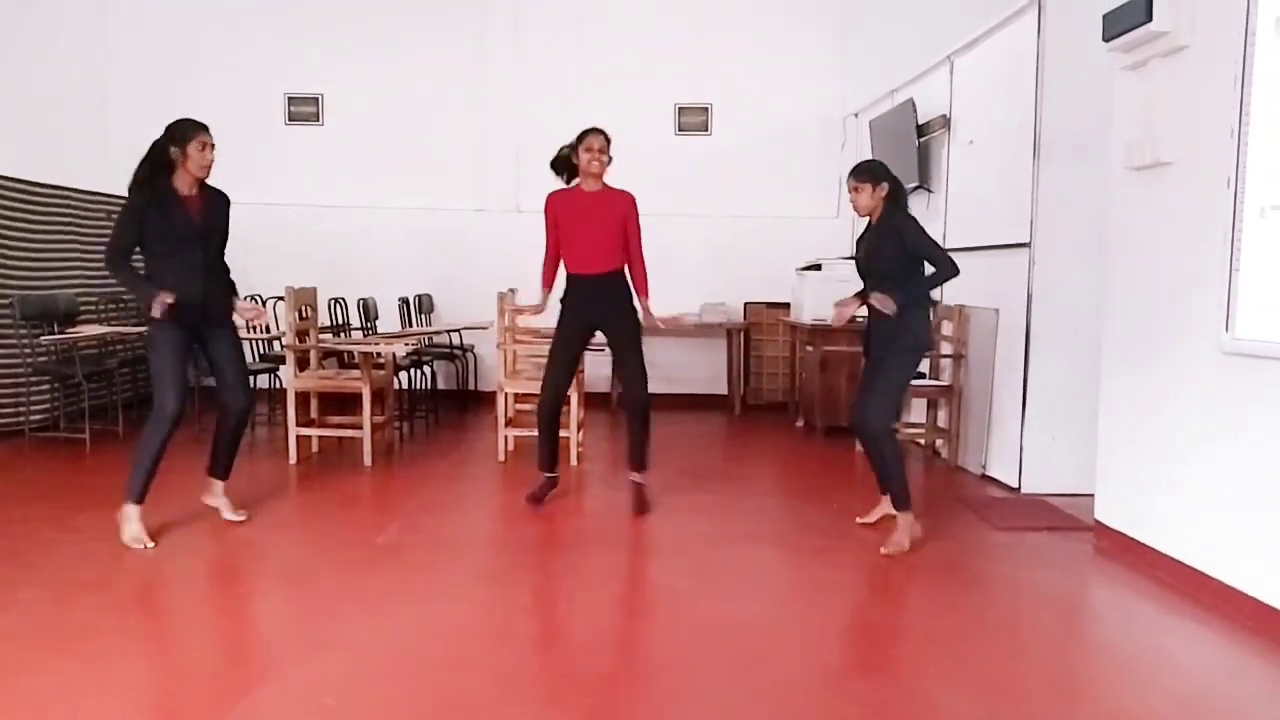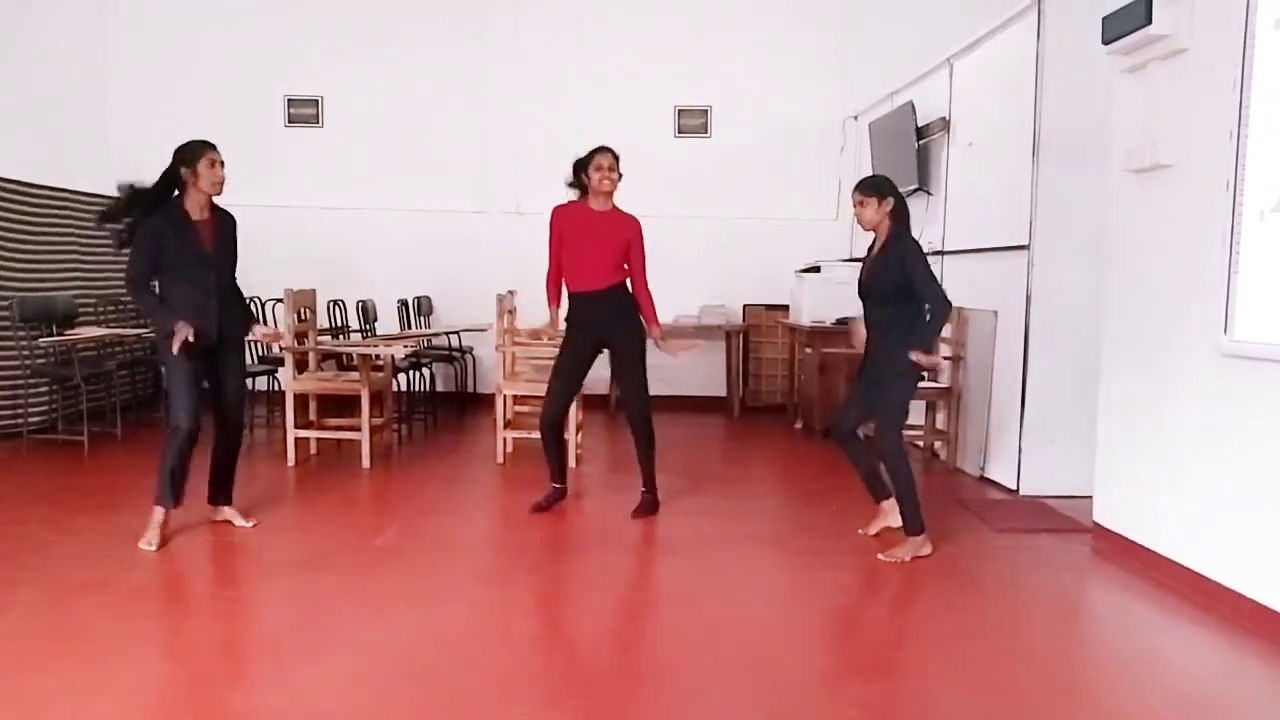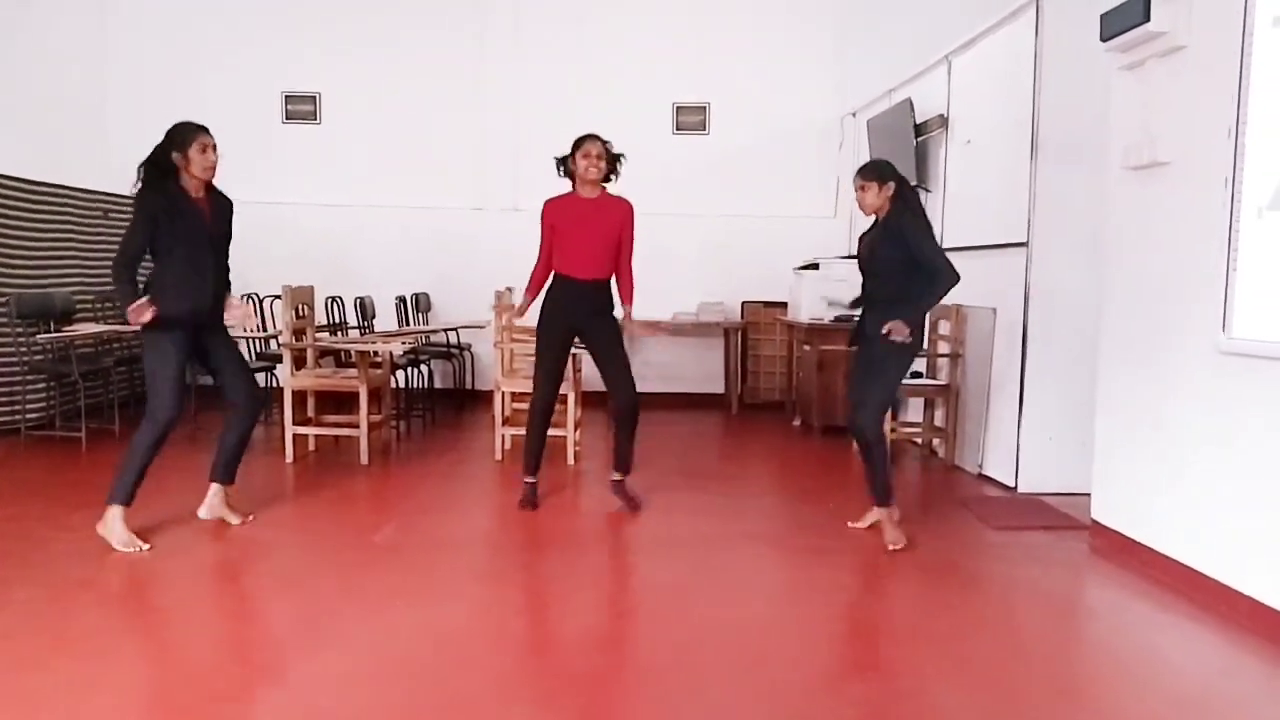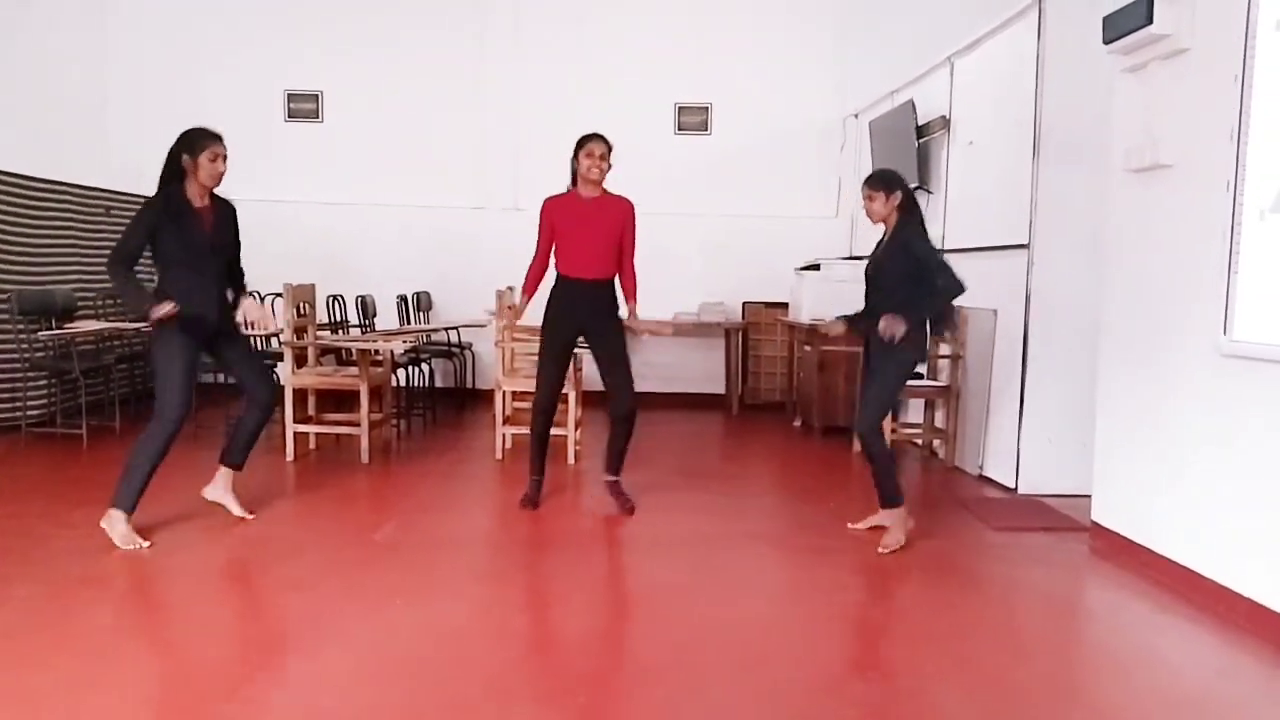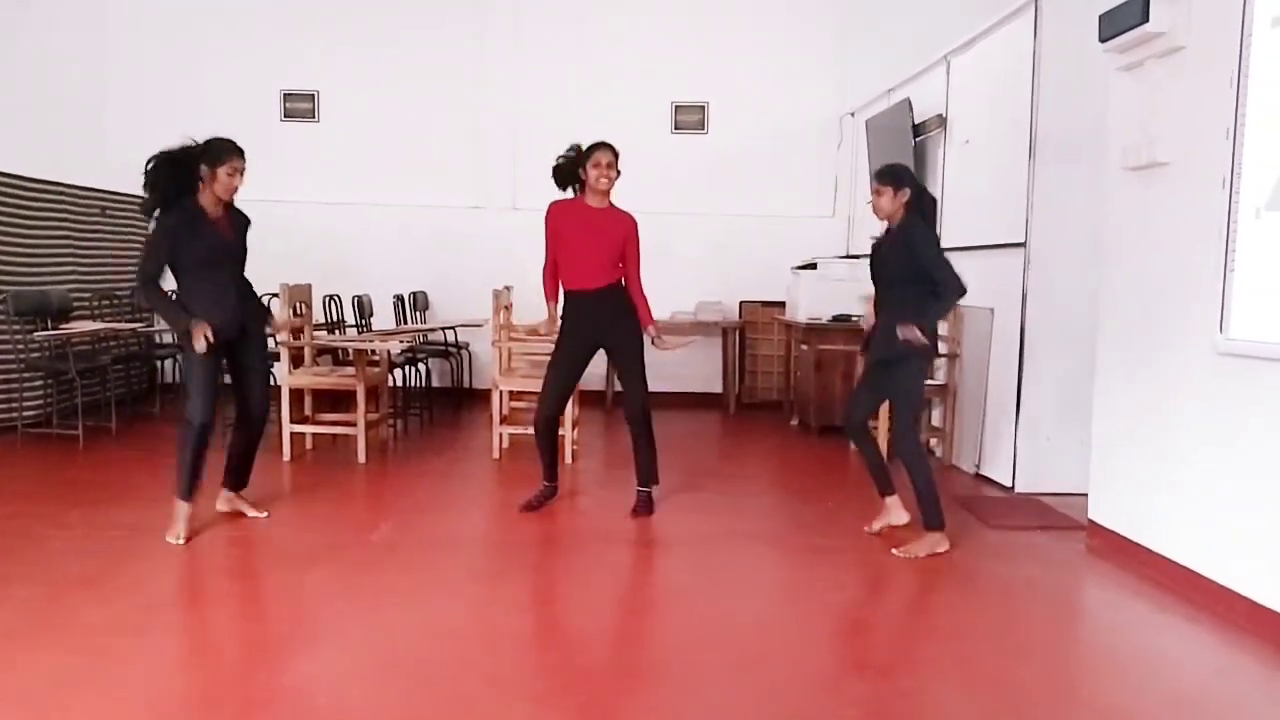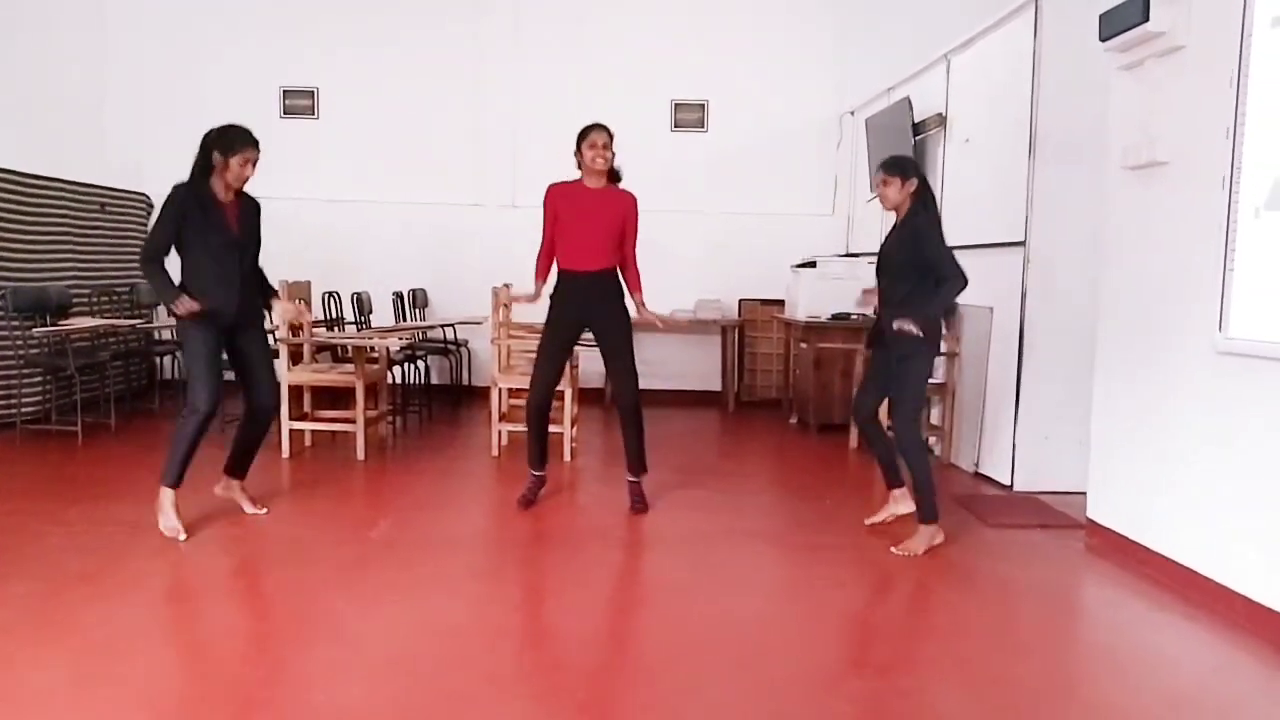
dt=0.2s
person 1, frame 1
left shoulder: (218, 201)
right shoulder: (147, 200)
right elbow: (116, 257)
left wrist: (234, 299)
right wrist: (151, 293)
left hip: (214, 315)
right hip: (171, 316)
left knee: (239, 400)
right knee: (170, 407)
left ankle: (216, 487)
right ankle: (131, 510)
person 1, frame 2
left shoulder: (225, 222)
right shoulder: (159, 222)
right elbow: (137, 284)
left wrist: (249, 323)
right wrist: (171, 322)
left hip: (226, 335)
right hip: (182, 336)
left knee: (231, 419)
right knee: (185, 422)
left ankle: (221, 503)
right ankle: (159, 514)
person 1, frame 3
left shoulder: (221, 204)
right shoulder: (157, 202)
right elbow: (125, 262)
left wrist: (227, 300)
right wrist: (132, 303)
left hip: (207, 321)
right hip: (167, 321)
left knee: (247, 398)
right knee: (163, 413)
left ankle: (215, 497)
right ankle: (115, 514)
person 1, frame 4
left shoulder: (225, 212)
right shoulder: (160, 209)
right elbow: (119, 263)
left wrist: (242, 298)
right wrist: (147, 304)
left hip: (220, 322)
right hip: (175, 325)
left knee: (263, 392)
right knee: (171, 416)
left ankle: (222, 482)
right ankle: (118, 514)
person 1, frame 5
left shoulder: (238, 220)
right shoulder: (176, 219)
right elbow: (147, 283)
left wrist: (267, 315)
right wrist: (188, 323)
left hip: (245, 328)
right hip: (204, 331)
left knee: (254, 412)
right knee: (200, 414)
left ankle: (231, 493)
right ankle: (183, 505)
person 1, frame 6
left shoulder: (250, 208)
right shoulder: (185, 201)
right elbow: (151, 259)
left wrist: (275, 301)
right wrist: (175, 298)
left hip: (245, 317)
right hip: (201, 317)
left knee: (265, 403)
right knee: (204, 401)
left ankle: (232, 480)
right ankle: (168, 494)
person 2, frame 1
left shoulder: (901, 225)
right shoulder: (869, 233)
left elbow: (947, 268)
left wrist: (899, 299)
right wrist: (857, 300)
left hip: (905, 336)
right hip: (882, 337)
left knee: (877, 419)
right knee: (862, 419)
left ankle: (906, 518)
right ankle: (890, 498)
person 2, frame 2
left shoulder: (905, 248)
right shoulder: (874, 251)
left elbow: (939, 304)
left wrist: (926, 349)
right wrist: (864, 327)
left hip: (901, 362)
right hip: (877, 358)
left knee: (888, 442)
right knee: (844, 427)
left ankle: (917, 537)
right ankle: (888, 505)
person 2, frame 3
left shoulder: (905, 226)
right shoulder: (873, 232)
left elbow: (947, 275)
left wrist: (908, 319)
right wrist: (855, 302)
left hip: (896, 336)
right hip: (871, 332)
left knee: (868, 419)
right knee: (858, 420)
left ankle: (887, 509)
right ankle: (883, 504)
person 2, frame 4
left shoulder: (911, 239)
right shoulder: (885, 243)
left elbow: (952, 287)
left wrist: (907, 320)
right wrist: (847, 323)
left hip: (900, 348)
right hip: (878, 345)
left knee: (867, 423)
right knee: (867, 426)
left ankle: (897, 511)
right ankle: (888, 509)
person 2, frame 5
left shoulder: (916, 233)
right shoulder: (888, 238)
left elbow: (954, 288)
left wrist: (922, 326)
right wrist: (878, 316)
left hip: (909, 348)
right hip: (886, 345)
left knee: (904, 434)
right knee: (854, 417)
left ankle: (935, 533)
right ankle: (891, 503)
person 2, frame 6
left shoulder: (921, 227)
right shoulder: (899, 229)
left elbow: (955, 279)
left wrist: (919, 317)
right wrist: (880, 296)
left hip: (912, 341)
right hip: (889, 336)
left knee: (904, 428)
right knee: (863, 410)
left ankle: (930, 526)
right ankle: (899, 495)
person 3, frame 1
left shoulder: (623, 201)
right shoulder: (556, 202)
left elbow: (635, 256)
right elbow: (552, 254)
left wrist: (644, 303)
right wrist: (545, 295)
left hip: (615, 297)
right hip: (577, 298)
left knee: (636, 395)
right knee: (551, 394)
left ankle: (638, 478)
right ankle: (548, 474)
person 3, frame 2
left shoulder: (630, 225)
right shoulder: (562, 216)
left elbow: (639, 279)
right elbow: (555, 270)
left wrist: (653, 327)
right wrist: (553, 315)
left hip: (620, 315)
right hip: (581, 318)
left knee: (637, 409)
right knee: (552, 412)
left ankle: (649, 491)
right ankle: (558, 485)
person 3, frame 3
left shoulder: (621, 209)
right shoulder: (553, 208)
left elbow: (623, 265)
right elbow: (545, 260)
left wrist: (627, 309)
right wrist: (527, 301)
left hip: (599, 306)
right hip: (559, 302)
left knee: (626, 397)
right knee: (543, 397)
left ankle: (620, 477)
right ankle: (531, 481)
person 3, frame 4
left shoulder: (622, 208)
right shoulder: (553, 206)
left elbow: (626, 264)
right elbow: (541, 258)
left wrist: (631, 308)
right wrist: (523, 301)
left hip: (604, 305)
right hip: (564, 302)
left knee: (624, 401)
right knee: (546, 398)
left ankle: (613, 479)
right ankle: (535, 480)
person 3, frame 5
left shoulder: (625, 222)
right shoulder: (559, 212)
left elbow: (632, 279)
right elbow: (552, 266)
left wrist: (650, 326)
right wrist: (551, 313)
left hip: (618, 313)
right hip: (577, 315)
left knee: (636, 407)
right knee: (546, 411)
left ankle: (645, 490)
right ankle: (549, 484)
person 3, frame 6
left shoulder: (626, 202)
right shoulder: (557, 194)
left elbow: (628, 259)
right elbow: (547, 248)
left wrist: (639, 302)
right wrist: (538, 288)
left hip: (607, 297)
right hip: (566, 296)
left knee: (627, 394)
right knee: (539, 393)
left ankle: (635, 480)
right ankle: (537, 474)
